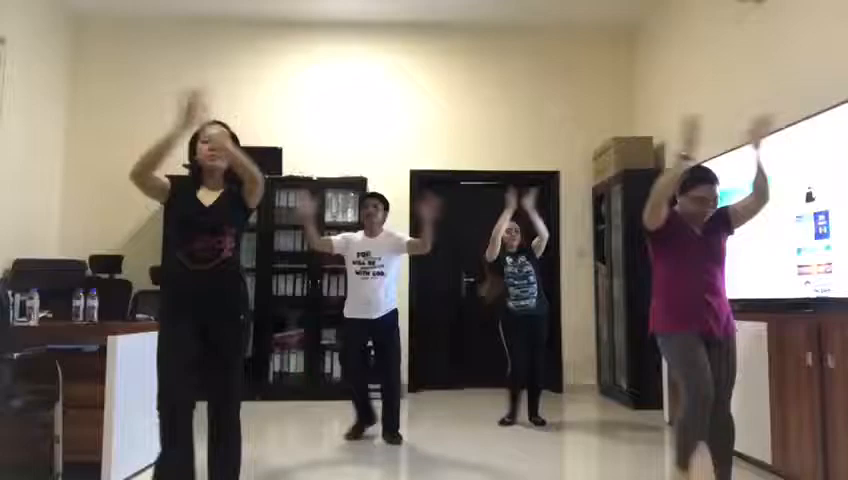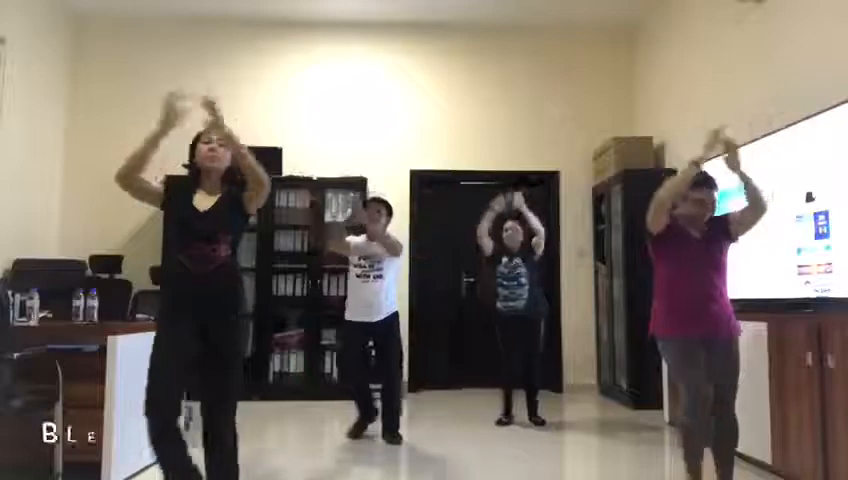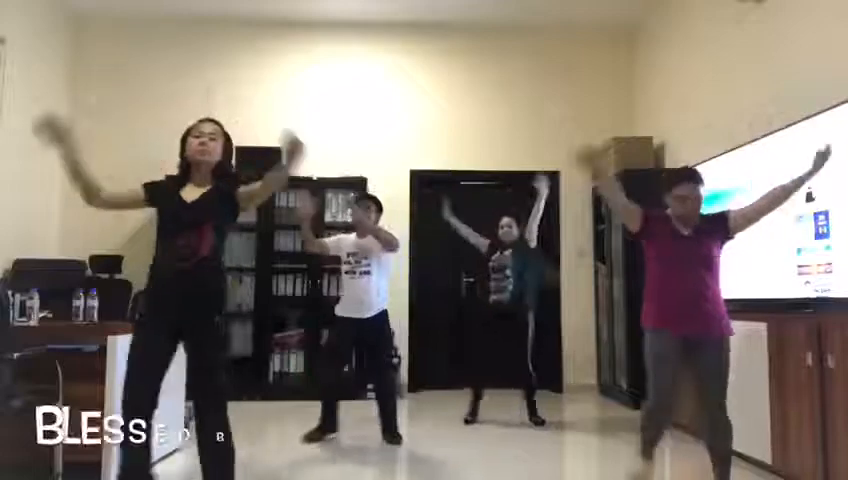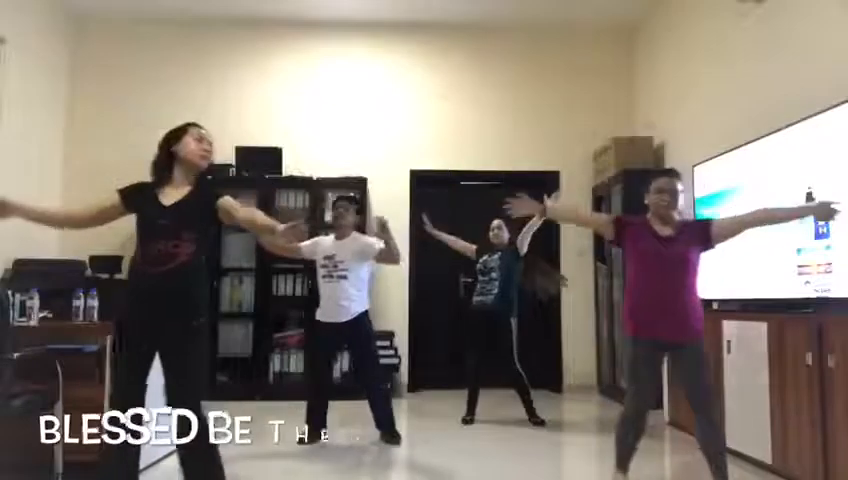
dt=0.2s
person 1, frame 1
left shoulder: (242, 195)
right shoulder: (175, 192)
left elbow: (256, 178)
right elbow: (139, 173)
left wrist: (224, 140)
right wrist: (183, 128)
left hip: (226, 311)
right hip: (179, 310)
left knee: (225, 408)
right knee: (174, 405)
person 1, frame 2
left shoulder: (240, 199)
right shoulder: (174, 195)
left elbow: (260, 184)
right elbow: (125, 178)
left wrist: (230, 136)
right wrist: (163, 129)
left hip: (223, 313)
right hip: (177, 311)
left knee: (219, 411)
right knee: (160, 407)
person 1, frame 3
left shoulder: (229, 192)
right shoulder: (163, 190)
left elbow: (267, 187)
right elbow: (98, 197)
left wrist: (288, 162)
right wrist: (69, 148)
left hip: (205, 308)
right hip: (159, 306)
left knee: (209, 408)
right knee: (136, 405)
person 1, frame 4
left shoulder: (209, 197)
right shoulder: (140, 194)
left elbow: (244, 217)
right elbow: (76, 219)
left wrist: (278, 229)
left hip: (185, 313)
right hip: (137, 312)
left knee: (185, 409)
right knee: (124, 408)
person 2, frame 1
left shoulder: (721, 222)
right shoulder: (661, 225)
left elbow: (760, 197)
right elbow: (657, 195)
left wrist: (757, 150)
right wrist: (686, 154)
left hip: (719, 326)
right hip: (676, 327)
left knee: (721, 405)
right knee: (699, 393)
person 2, frame 2
left shoulder: (721, 228)
right shoulder: (662, 229)
left elbow: (758, 207)
right elbow: (660, 200)
left wrist: (737, 170)
right wrist: (701, 157)
left hip: (720, 330)
right hip: (675, 330)
left knee: (725, 407)
right knee: (698, 398)
person 2, frame 3
left shoulder: (716, 226)
right shoulder: (650, 225)
left elbow: (766, 204)
right elbow: (616, 200)
left wrist: (809, 173)
right wrist: (605, 174)
left hip: (711, 328)
right hip: (664, 327)
left knee: (715, 406)
right knee: (662, 398)
person 2, frame 4
left shoulder: (697, 231)
right shoulder: (629, 229)
left elbow: (750, 220)
right elbow: (584, 217)
left wrist: (806, 210)
right wrist: (541, 208)
left hip: (687, 333)
right hip: (643, 332)
left knee: (705, 406)
right knee: (637, 405)
person 3, frame 1
left shoulder: (394, 240)
right shoulder: (349, 240)
left elbow: (423, 247)
right elbow: (318, 244)
left wrist: (427, 221)
right wrist: (308, 218)
left hip: (385, 316)
right hip: (355, 316)
left knee: (390, 372)
right knee: (352, 370)
left ankle: (391, 427)
right ankle: (364, 417)
person 3, frame 2
left shoulder: (391, 243)
right shoulder: (354, 243)
left elbow: (393, 249)
right elbow: (334, 245)
left wrist: (368, 225)
right wrist: (345, 223)
left hip: (386, 318)
right hip: (355, 319)
left knee: (391, 373)
right knee: (352, 371)
left ankle: (390, 427)
right ankle: (366, 413)
person 3, frame 3
left shoulder: (380, 240)
right shoulder: (343, 241)
left elbow: (393, 244)
right elbow: (313, 246)
left wrist: (366, 224)
right wrist: (306, 220)
left hip: (375, 316)
right hip: (345, 316)
left knee: (383, 373)
right knee: (329, 369)
left ankle: (390, 428)
right ankle: (326, 424)
person 3, frame 4
left shoulder: (364, 244)
right shoulder: (320, 244)
left elbow: (393, 259)
right elbow: (287, 250)
left wrist: (387, 238)
right wrist: (260, 236)
left hip: (356, 319)
right hip: (325, 320)
left knee: (371, 374)
right knee: (317, 374)
left ankle: (387, 428)
right ankle: (315, 428)
person 4, frame 1
left shoulder: (531, 252)
right shoulder: (497, 256)
left elbow: (544, 234)
right elbow: (495, 235)
left wrist: (530, 209)
right wrist: (509, 209)
left hip: (537, 316)
right hip: (511, 318)
left knee: (537, 364)
right knee: (517, 363)
left ankle: (534, 412)
right ankle: (512, 411)
person 4, frame 2
left shoulder: (531, 252)
right shoulder: (497, 254)
left elbow: (540, 231)
right elbow: (481, 235)
left wrist: (522, 208)
right wrist: (494, 210)
left hip: (531, 317)
right hip: (505, 318)
left knee: (532, 365)
right knee: (510, 364)
left ankle: (533, 411)
right ankle: (507, 411)
person 4, frame 3
left shoulder: (526, 246)
right shoulder: (492, 248)
left elbow: (534, 219)
right elbow: (468, 234)
left wrist: (542, 193)
right wrist: (450, 217)
left hip: (520, 312)
right hip: (494, 311)
left knee: (524, 360)
right knee: (482, 357)
left ankle: (532, 411)
right ankle: (473, 408)
person 4, frame 4
left shoulder: (514, 252)
right shoulder: (481, 252)
left elbow: (528, 231)
right elbow: (455, 243)
left wrist: (543, 214)
right wrist: (432, 230)
left hip: (503, 316)
right hip: (478, 315)
left knee: (512, 364)
right knee: (474, 363)
left ankle: (531, 411)
right ankle: (471, 409)
